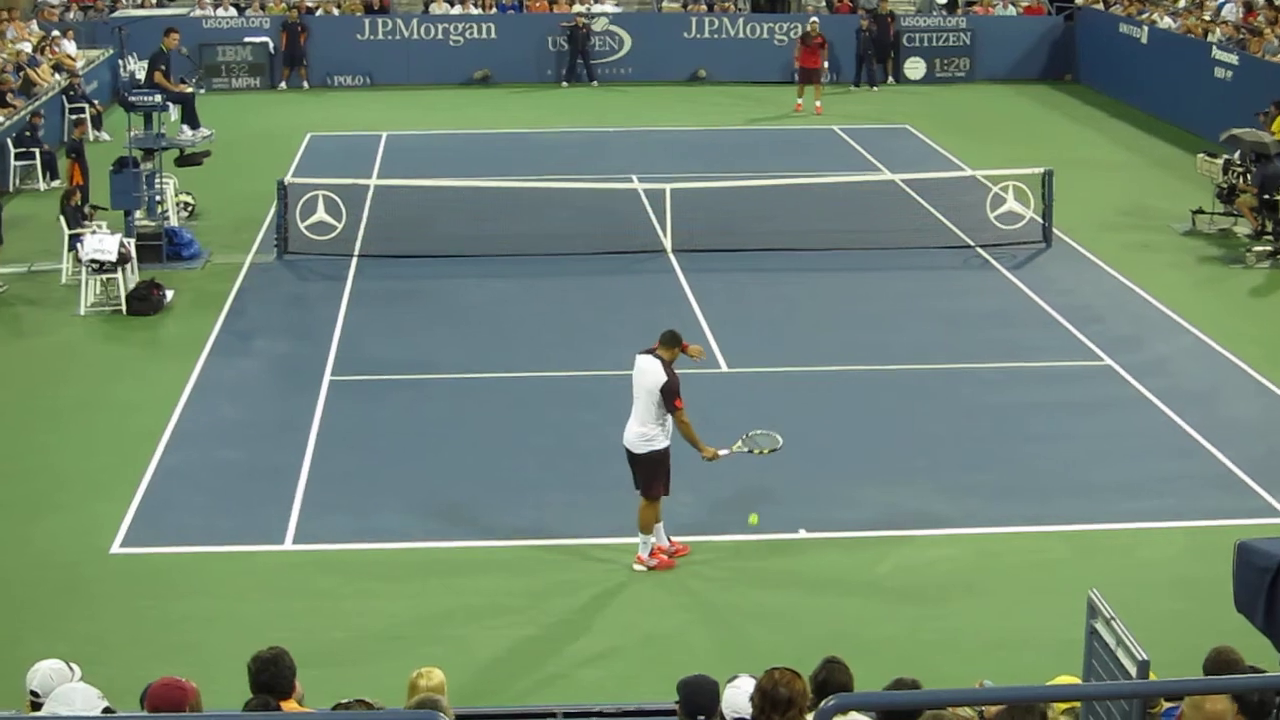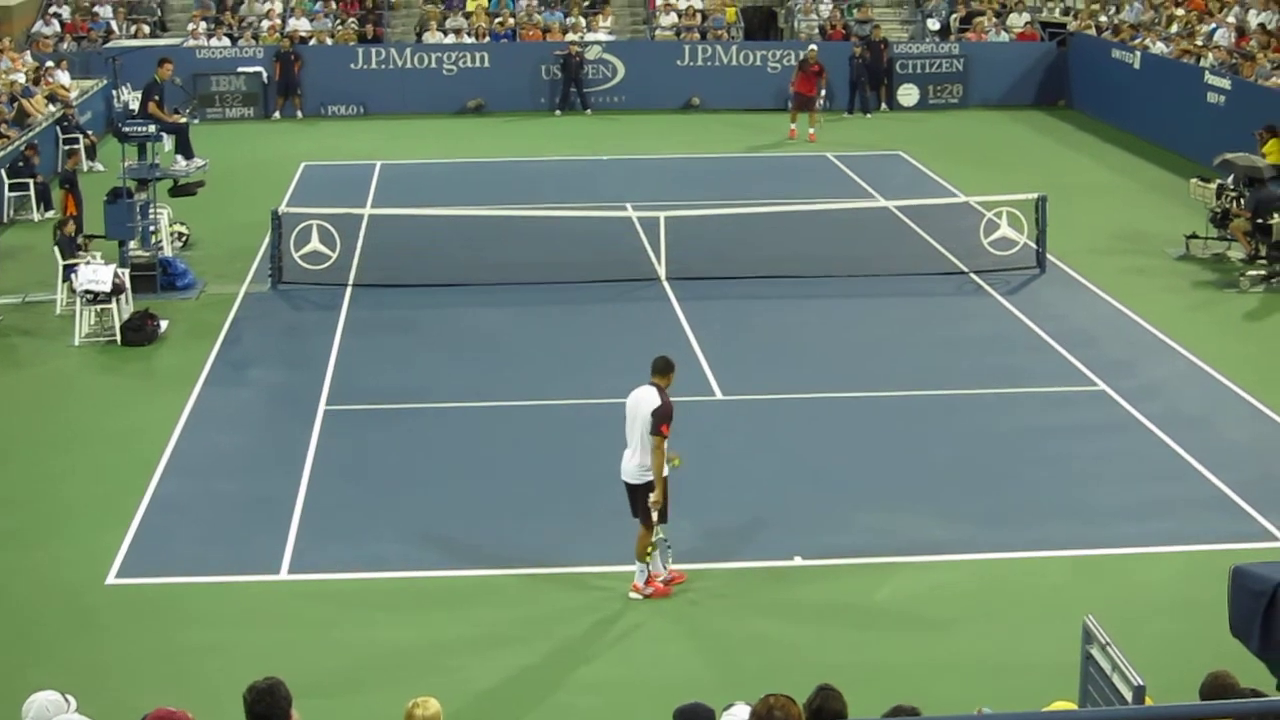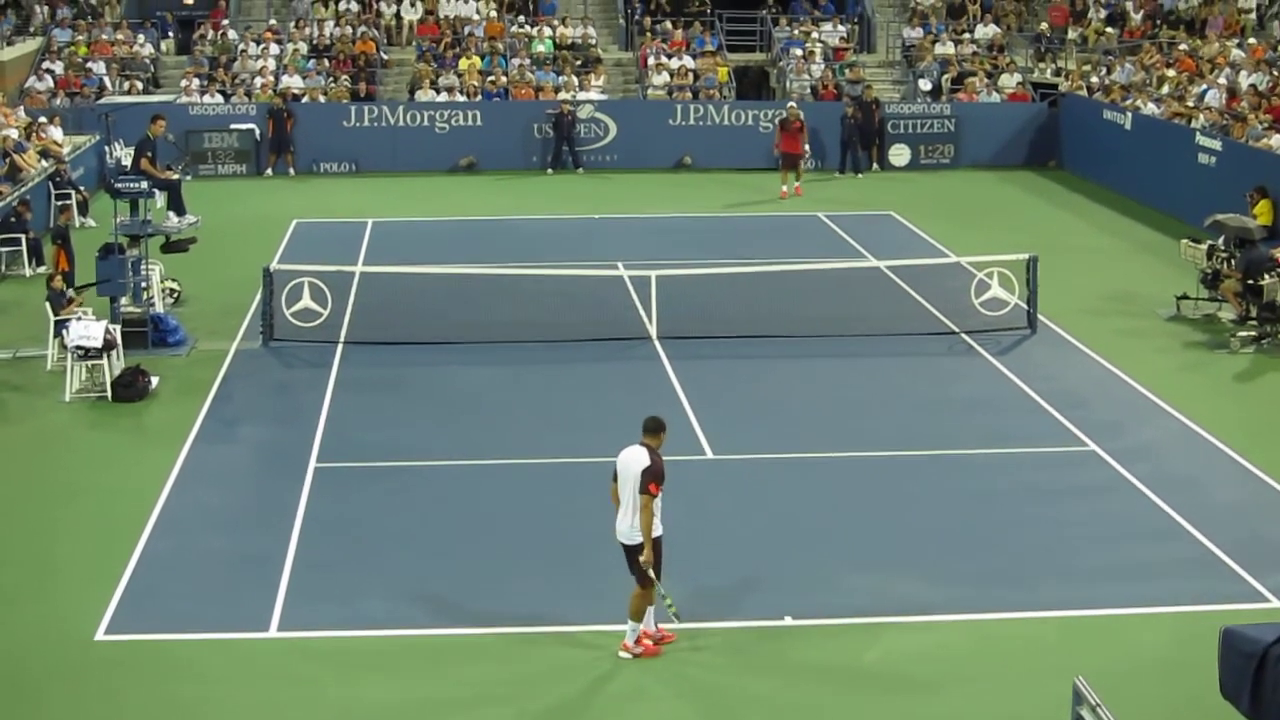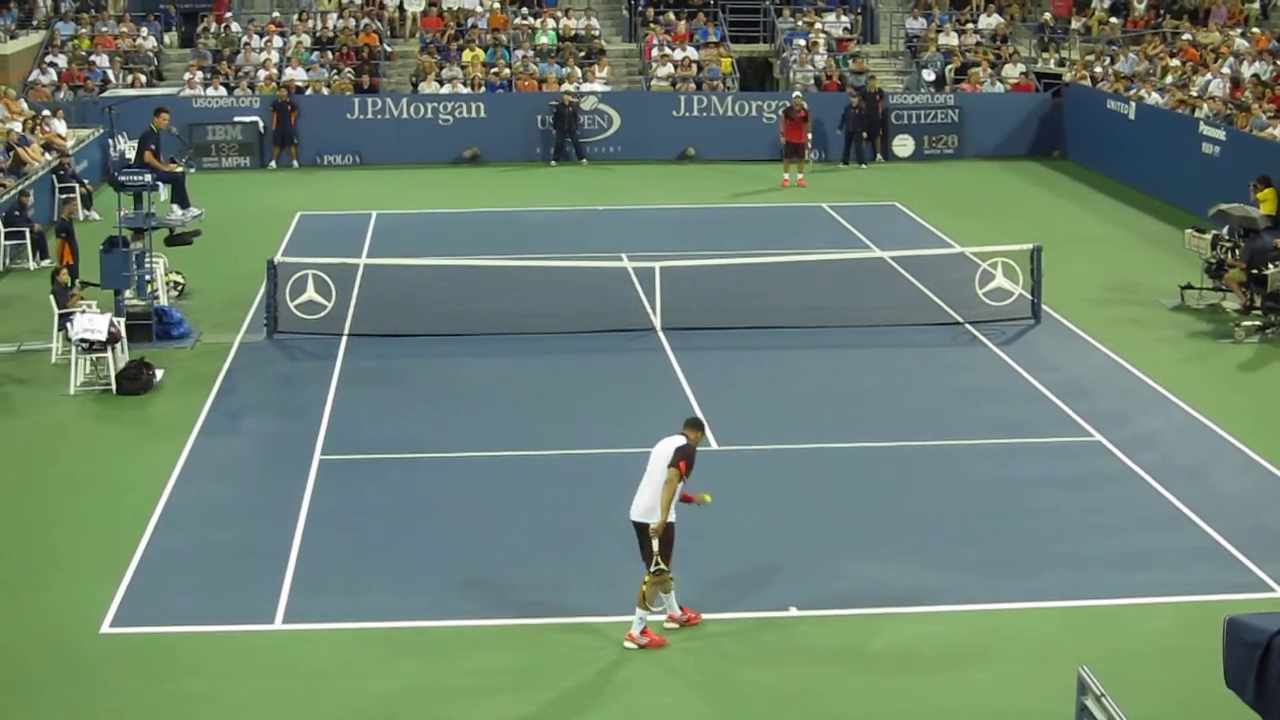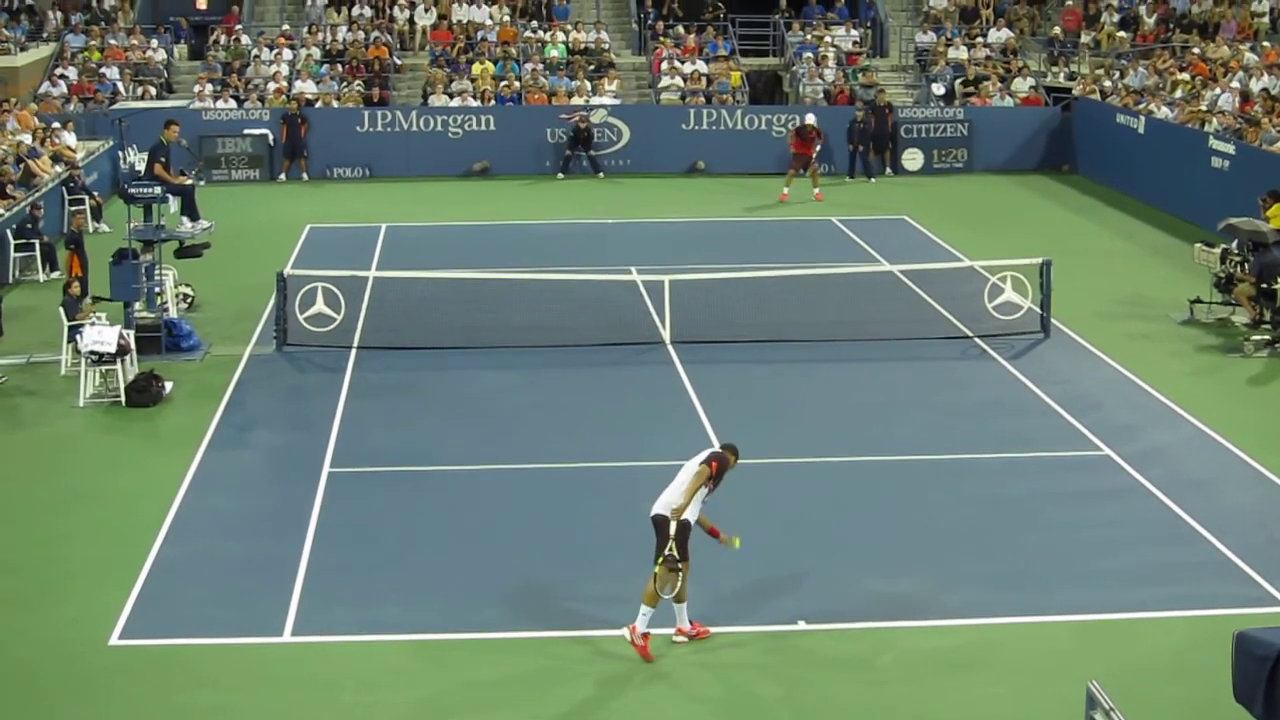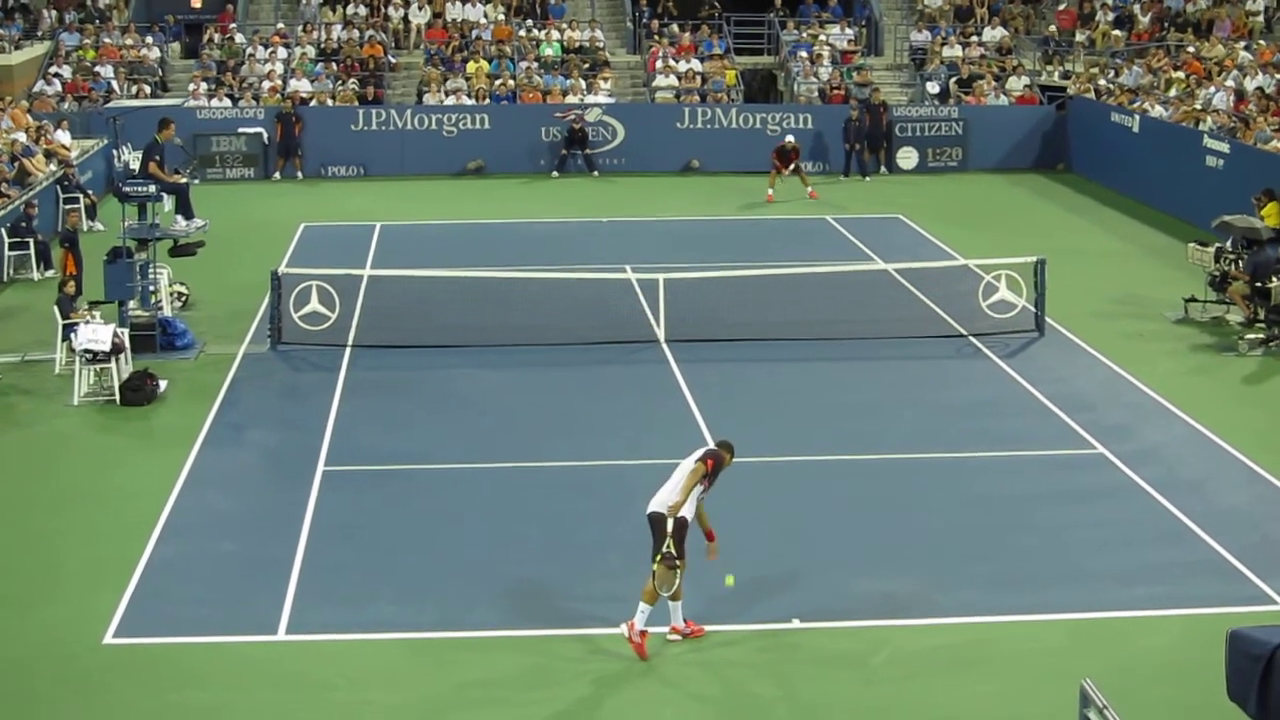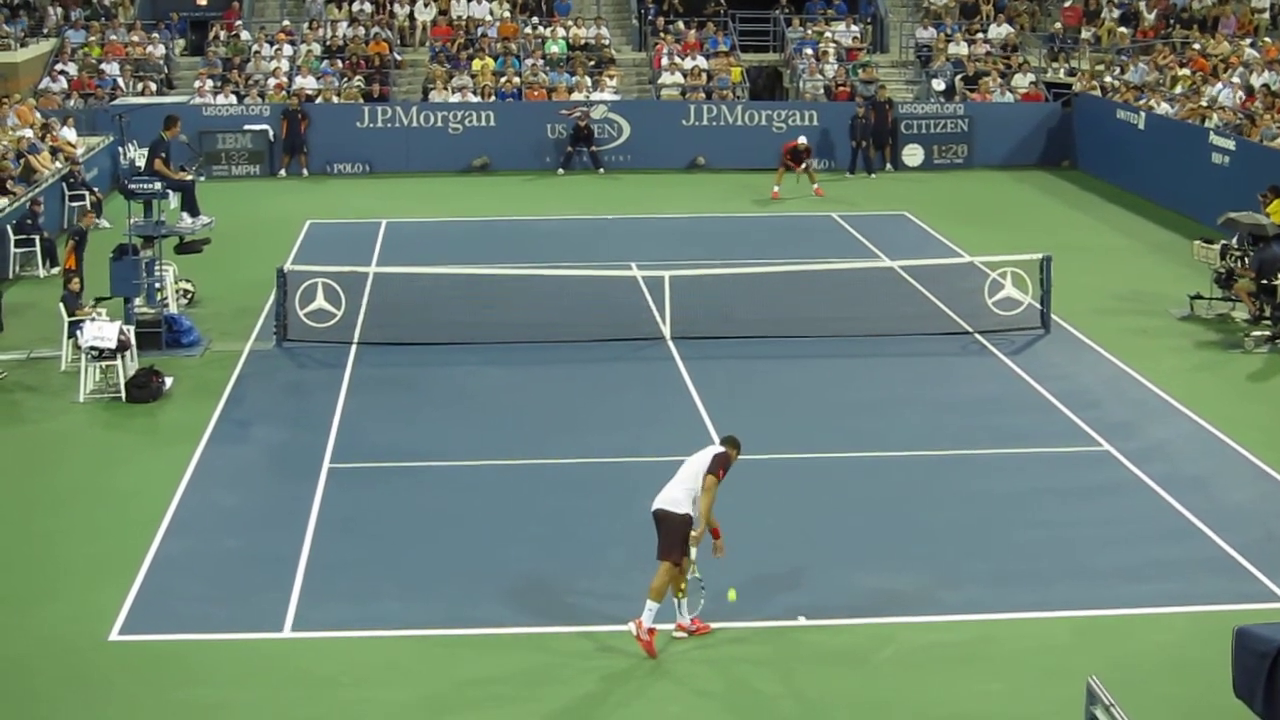
dt=0.7s
person 1, frame 1
left shoulder: (642, 358)
right shoulder: (668, 378)
left elbow: (661, 345)
right elbow: (681, 420)
left wrist: (686, 348)
right wrist: (702, 449)
left hip: (633, 439)
right hip: (652, 445)
left knee: (653, 495)
right knee: (650, 499)
left ankle: (662, 543)
right ankle: (644, 556)
person 1, frame 2
left shoulder: (635, 394)
right shoulder: (662, 403)
right elbow: (656, 447)
left wrist: (666, 456)
right wrist: (659, 488)
left hip: (629, 469)
right hip: (647, 474)
left knee: (649, 525)
right knee: (648, 527)
left ankle: (658, 572)
right ankle: (640, 584)
person 1, frame 3
left shoulder: (625, 454)
right shoulder: (653, 463)
left elbow: (615, 492)
right elbow: (646, 506)
right wrist: (648, 547)
left hip: (625, 530)
right hip: (643, 534)
left knee: (647, 582)
right knee: (645, 586)
left ankle: (648, 630)
right ankle: (630, 643)
person 1, frame 4
left shoulder: (666, 443)
right shoulder: (686, 448)
right elbow: (671, 480)
left wrist: (690, 498)
right wrist: (662, 518)
left hip: (640, 511)
right hip: (653, 517)
left knee: (663, 565)
right knee: (655, 574)
left ankle: (675, 613)
right ankle: (636, 633)
person 1, frame 5
left shoulder: (705, 459)
right shoulder: (719, 457)
left elbow: (696, 511)
right elbow: (700, 475)
left wrist: (718, 534)
right wrist: (684, 504)
left hip: (667, 513)
right hip: (673, 515)
left knee: (681, 569)
left ankle: (683, 627)
right ankle: (638, 629)
person 1, frame 6
left shoulder: (702, 458)
right shoulder: (714, 455)
left elbow: (697, 507)
right elbow: (696, 472)
left wrist: (711, 539)
right wrist: (681, 500)
left hip: (661, 510)
right hip: (670, 512)
left knee: (676, 567)
left ankle: (678, 625)
right ankle: (636, 627)
person 1, frame 7
left shoulder: (706, 455)
right shoulder: (722, 456)
left elbow: (700, 500)
right elbow: (708, 490)
left wrist: (717, 536)
right wrist: (702, 528)
left hip: (664, 506)
right hip: (675, 510)
left knee: (683, 564)
right knee: (669, 567)
left ankle: (683, 622)
right ankle: (644, 625)
